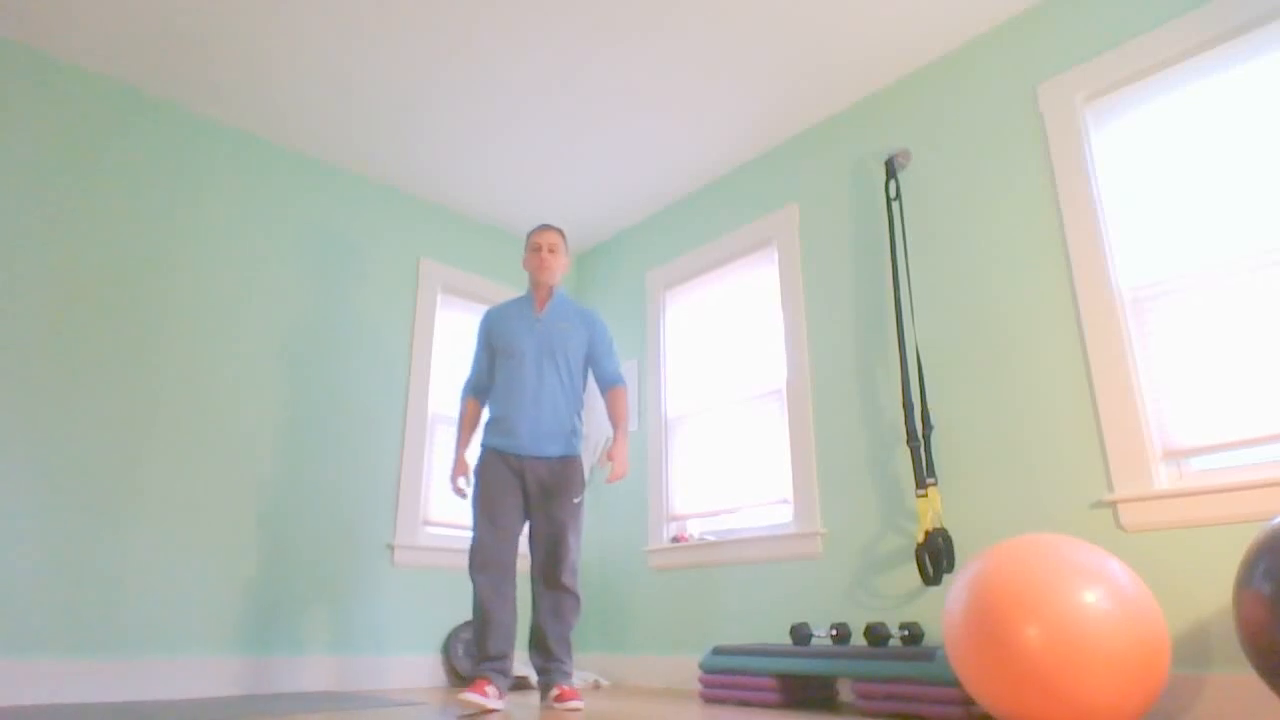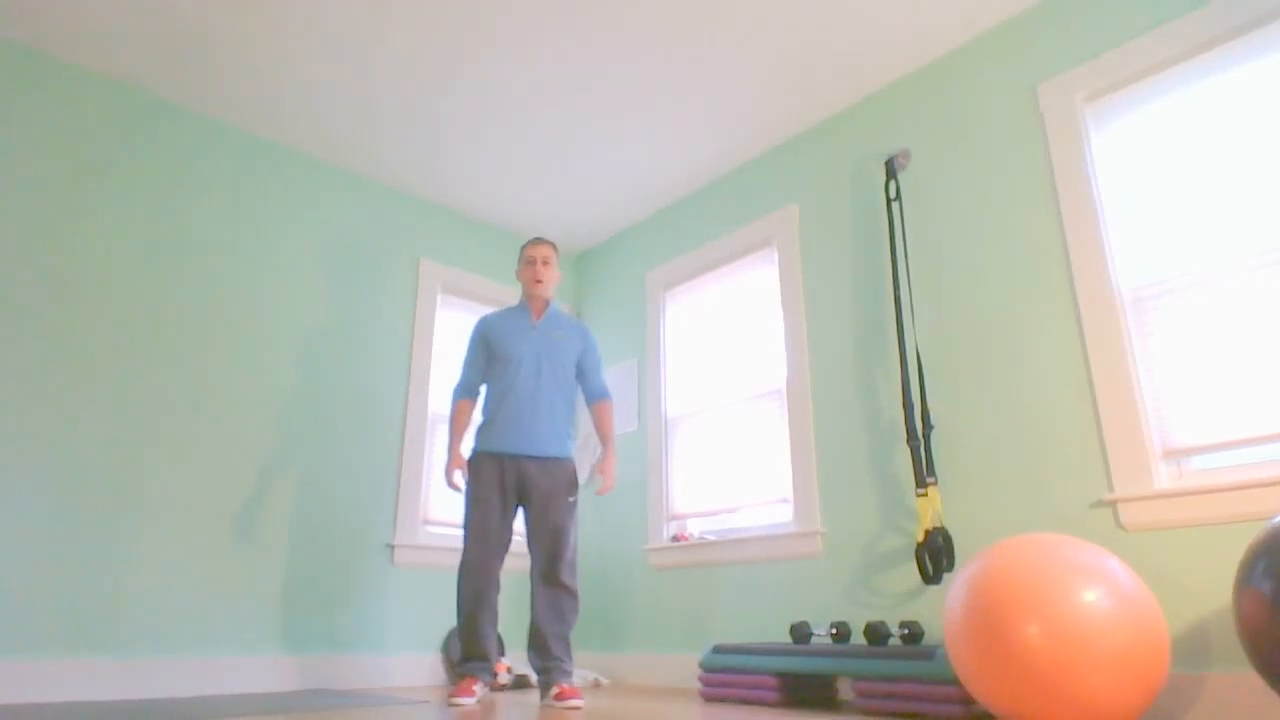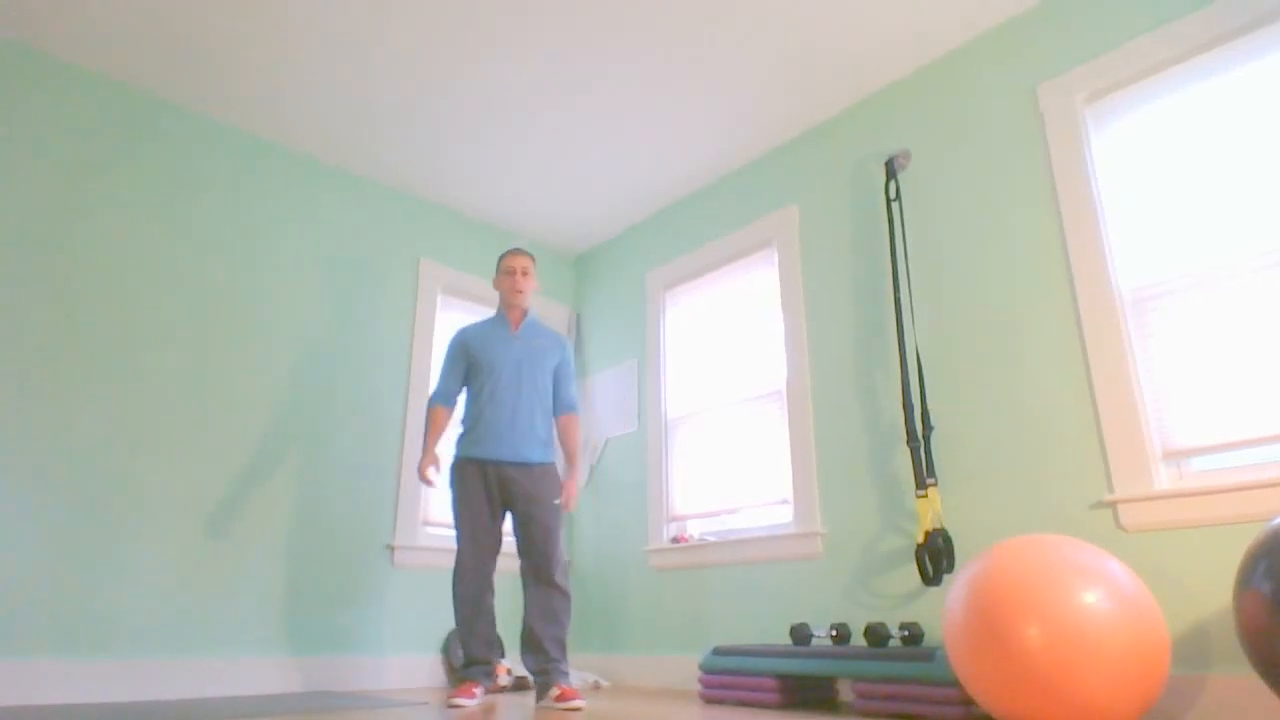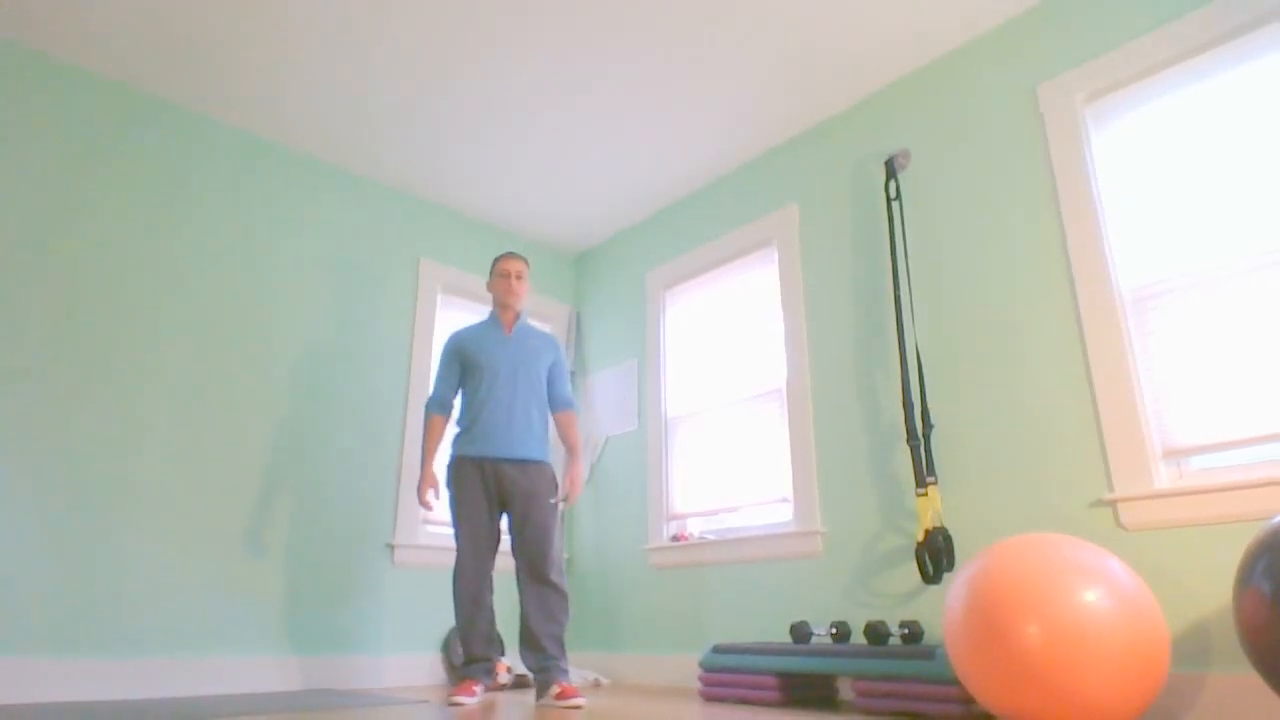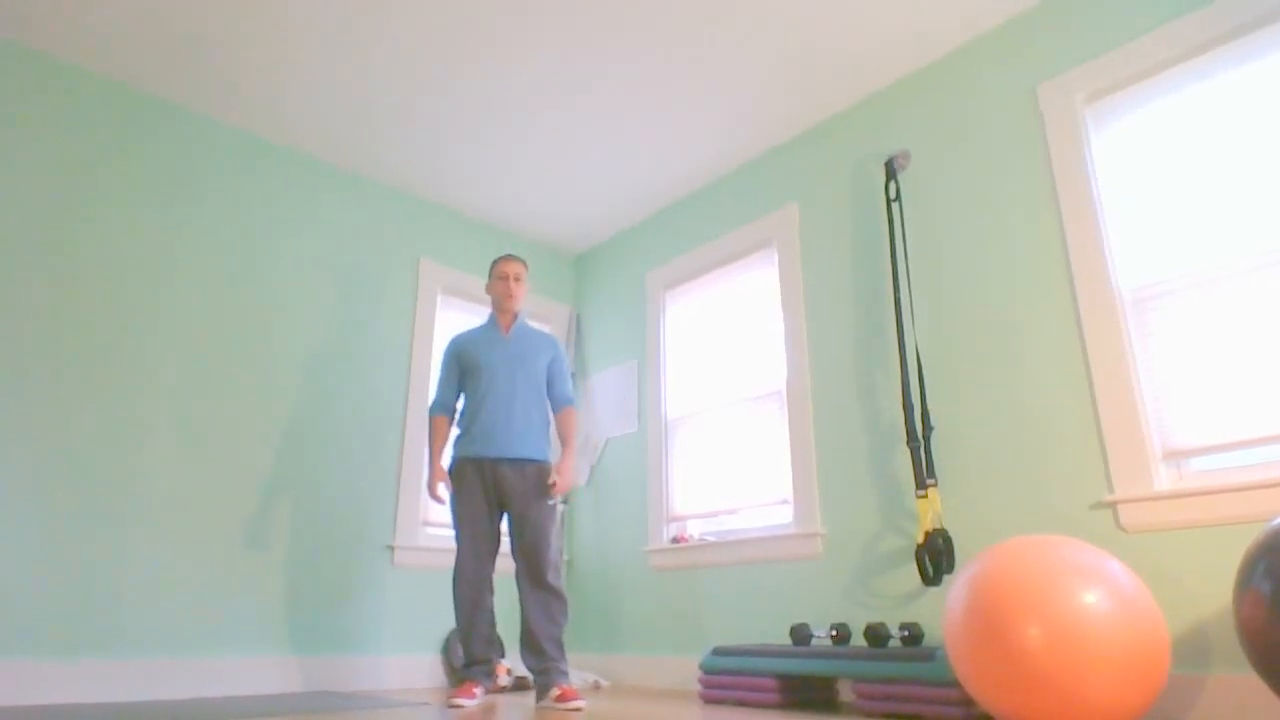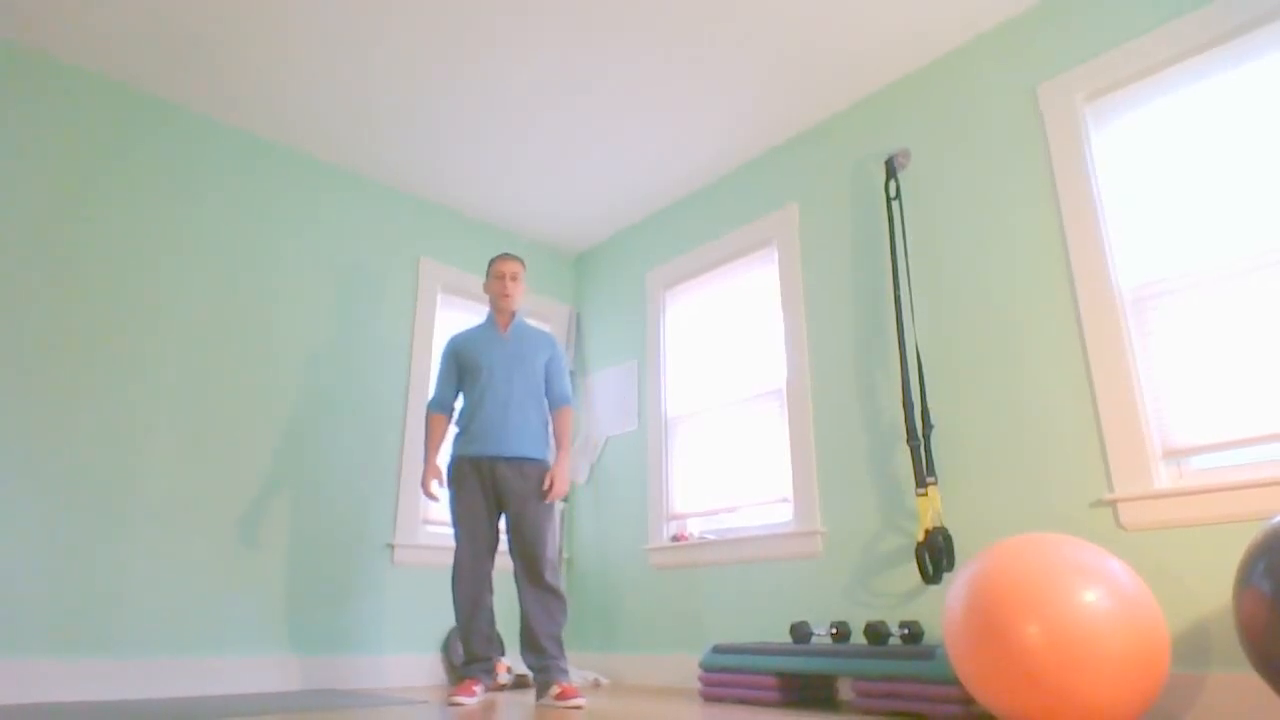
dt=0.3s
person 1, frame 1
left shoulder: (587, 322)
right shoulder: (496, 319)
left elbow: (612, 381)
right elbow: (476, 389)
left wrist: (620, 437)
right wrist: (460, 451)
left hip: (560, 460)
right hip: (499, 456)
left knee: (557, 569)
right knee: (490, 558)
left ankle: (556, 677)
right ankle: (492, 675)
person 1, frame 2
left shoulder: (578, 334)
right shoulder: (490, 327)
left elbow: (597, 394)
right elbow: (467, 390)
left wrist: (608, 449)
right wrist: (455, 447)
left hip: (554, 463)
right hip: (492, 459)
left knee: (556, 569)
right knee: (479, 564)
left ankle: (555, 676)
right ankle: (476, 670)
person 1, frame 3
left shoulder: (555, 343)
right shoulder: (468, 338)
left elbow: (566, 409)
right elbow: (444, 397)
left wrist: (573, 468)
right wrist: (429, 448)
left hip: (537, 468)
right hip: (475, 466)
left knee: (547, 570)
right knee: (473, 570)
left ankle: (551, 676)
right ankle: (477, 673)
person 1, frame 4
left shoulder: (548, 345)
right shoulder: (462, 341)
left elbow: (563, 405)
right elbow: (439, 405)
left wrist: (576, 459)
right wrist: (427, 464)
left hip: (532, 466)
right hip: (472, 465)
left knee: (543, 567)
right knee: (473, 568)
left ankle: (551, 674)
right ankle: (477, 671)
person 1, frame 5
left shoulder: (547, 345)
right shoulder: (462, 345)
left elbow: (564, 402)
right elbow: (442, 406)
left wrist: (568, 455)
right wrist: (435, 461)
left hip: (531, 466)
right hip: (472, 465)
left knee: (541, 568)
right knee: (473, 569)
left ankle: (551, 677)
right ankle: (477, 674)
person 1, frame 6
left shoulder: (546, 343)
right shoulder: (461, 344)
left elbow: (561, 403)
right elbow: (441, 404)
left wrist: (563, 459)
right wrist: (430, 459)
left hip: (530, 464)
right hip: (470, 464)
left knee: (539, 566)
right knee: (472, 567)
left ankle: (551, 674)
right ankle: (477, 672)
